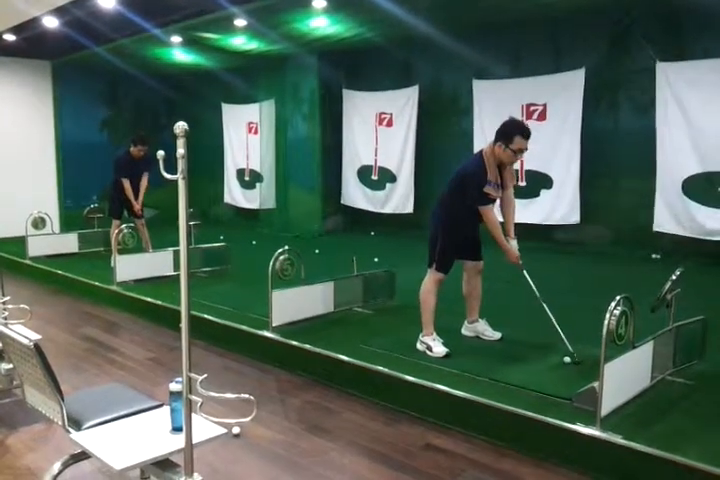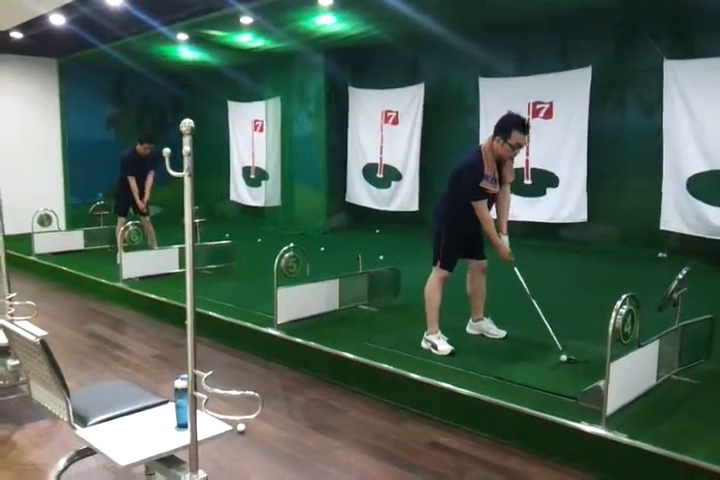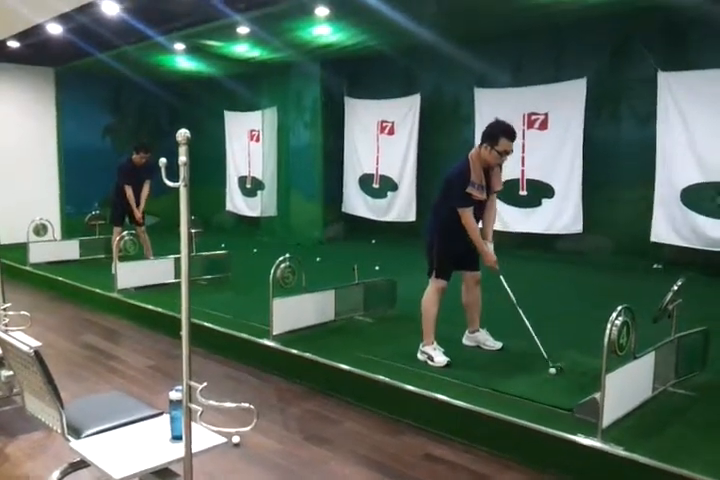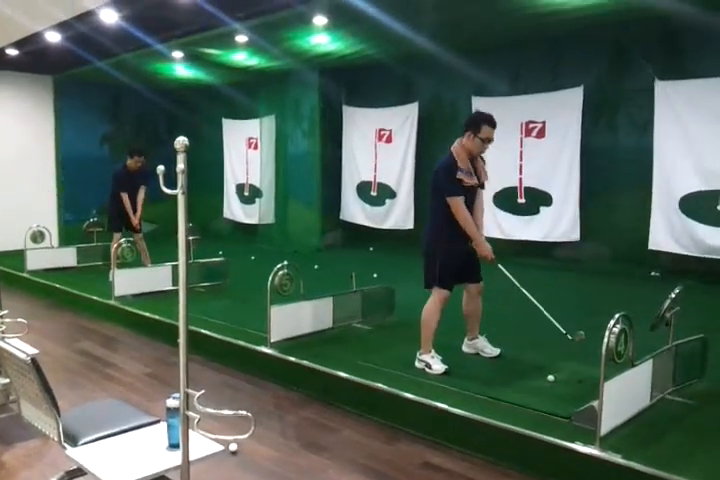
dt=0.5s
person 1, frame 1
left shoulder: (504, 162)
right shoulder: (475, 171)
left elbow: (507, 195)
right elbow: (488, 215)
left wrist: (511, 236)
right wrist: (506, 249)
left hip: (468, 223)
right hip: (447, 222)
left knee: (475, 268)
right knee: (436, 274)
left ankle: (472, 322)
right ankle: (427, 336)
person 1, frame 2
left shoulder: (505, 158)
right shoulder: (473, 166)
left elbow: (504, 192)
right elbow: (482, 210)
left wrist: (503, 232)
right wrist: (499, 245)
left hip: (472, 222)
right hip: (450, 220)
left knee: (479, 266)
right knee: (441, 272)
left ankle: (477, 321)
right ankle: (431, 334)
person 1, frame 3
left shoulder: (494, 167)
right shoulder: (460, 174)
left elbow: (491, 202)
right elbow: (466, 217)
left wrist: (488, 241)
right wrist: (484, 252)
left hip: (466, 233)
right hip: (443, 231)
left knee: (473, 278)
right knee: (438, 283)
left ankle: (473, 332)
right ankle: (427, 345)
person 1, frame 4
left shoulder: (477, 162)
right shoulder: (448, 167)
left elbow: (477, 200)
right elbow: (458, 209)
left wrist: (479, 238)
right wrist: (480, 242)
left hip: (464, 240)
right hip: (443, 241)
left knee: (475, 287)
right knee: (440, 294)
left ankle: (472, 340)
right ankle: (425, 354)
person 2, frame 1
left shoulder: (146, 159)
right shoulder: (121, 160)
left elbow: (144, 179)
right elbow: (125, 183)
left wrist: (140, 199)
right wrist: (133, 203)
left hip: (135, 194)
right hip: (118, 194)
left knee: (141, 222)
right knee: (116, 223)
left ankle: (149, 251)
right ankle: (114, 255)
person 2, frame 2
left shoulder: (152, 157)
right shoulder: (128, 158)
left elbow: (150, 177)
right elbow: (132, 181)
left wrist: (146, 197)
right wrist: (137, 201)
left hip: (141, 192)
right hip: (124, 192)
left knee: (146, 220)
right knee: (122, 220)
left ankle: (155, 248)
right ankle: (120, 252)
person 2, frame 3
left shoulder: (148, 167)
right shoulder: (124, 167)
left elbow: (146, 186)
right elbow: (128, 190)
left wrist: (141, 206)
right wrist: (135, 210)
left hip: (137, 202)
right hip: (120, 201)
left knee: (142, 230)
right knee: (117, 230)
left ankle: (150, 258)
right ankle: (115, 262)
person 2, frame 4
left shoulder: (143, 172)
right shoulder: (120, 173)
left elbow: (141, 192)
right elbow: (124, 197)
left wrist: (138, 213)
right wrist: (131, 217)
left hip: (134, 207)
right hip: (117, 207)
left knee: (139, 237)
right knee: (117, 237)
left ankle: (148, 266)
right ankle: (113, 269)
